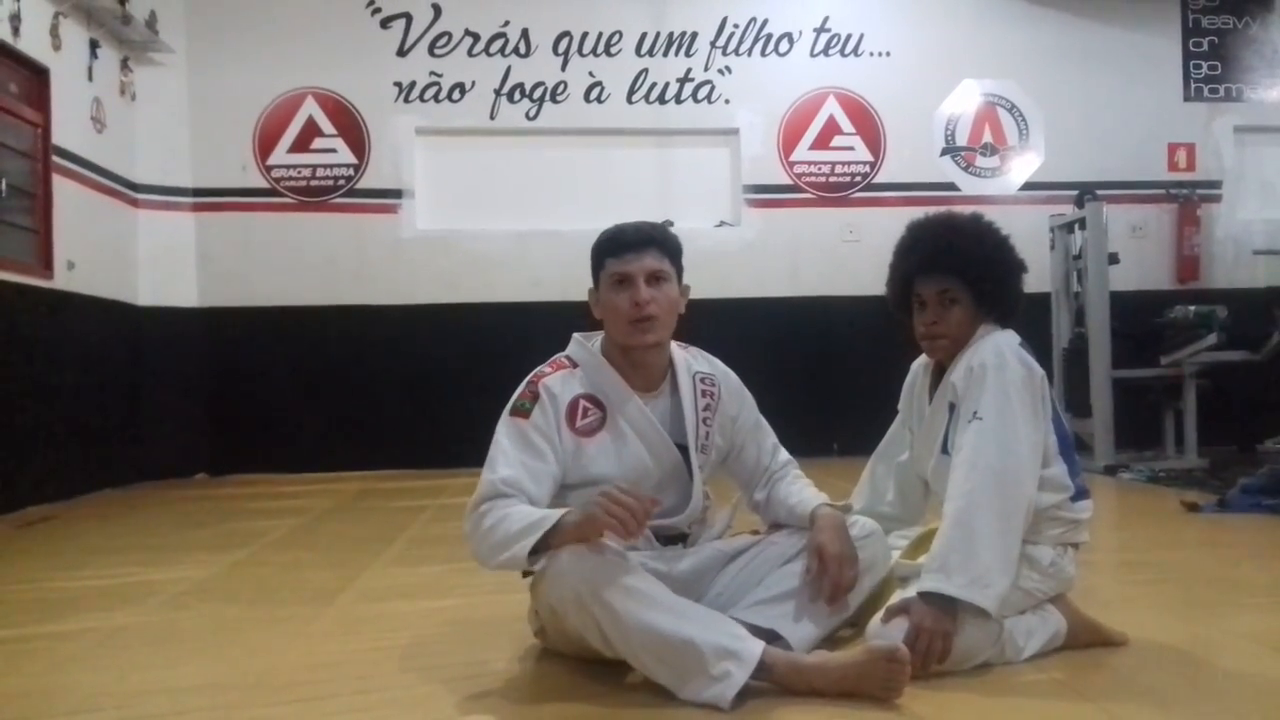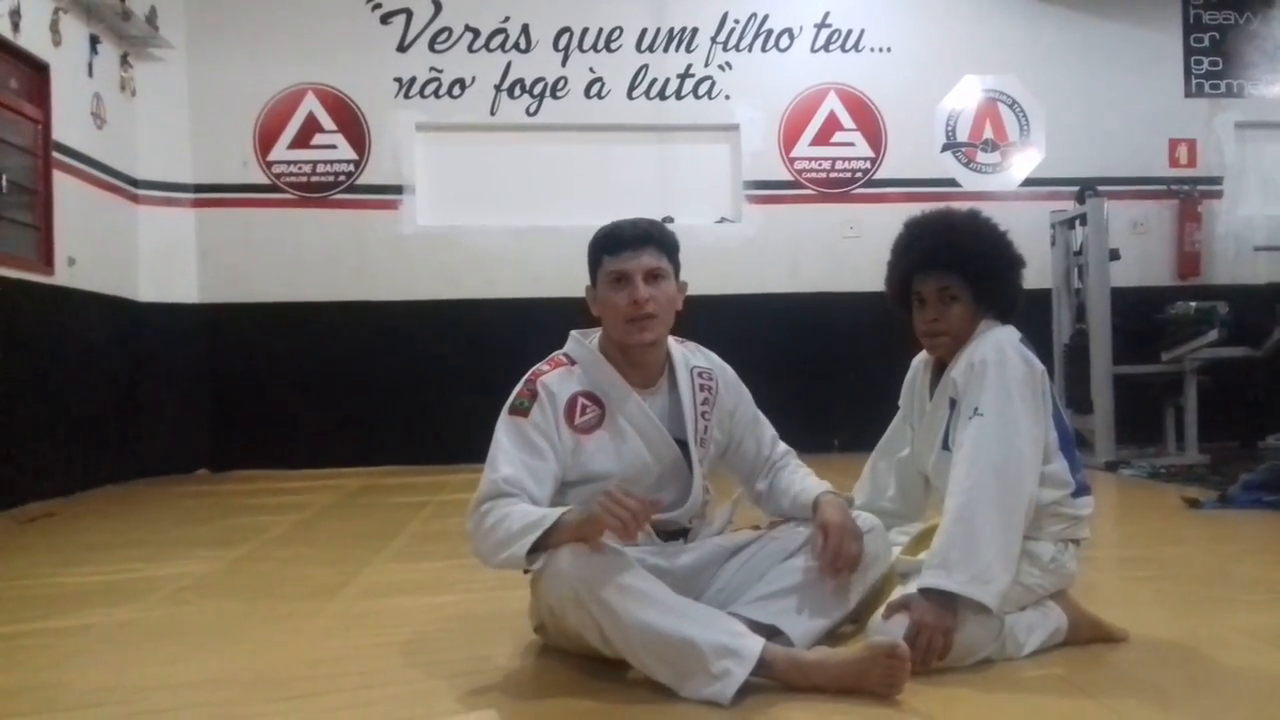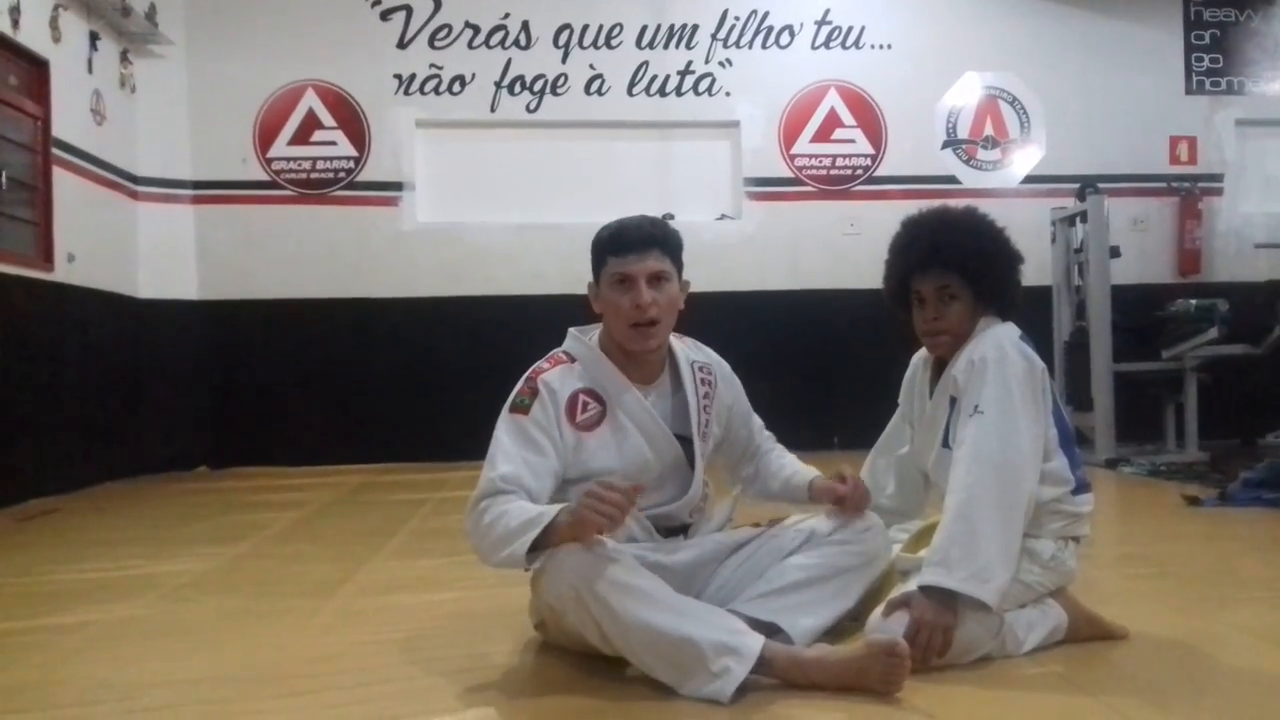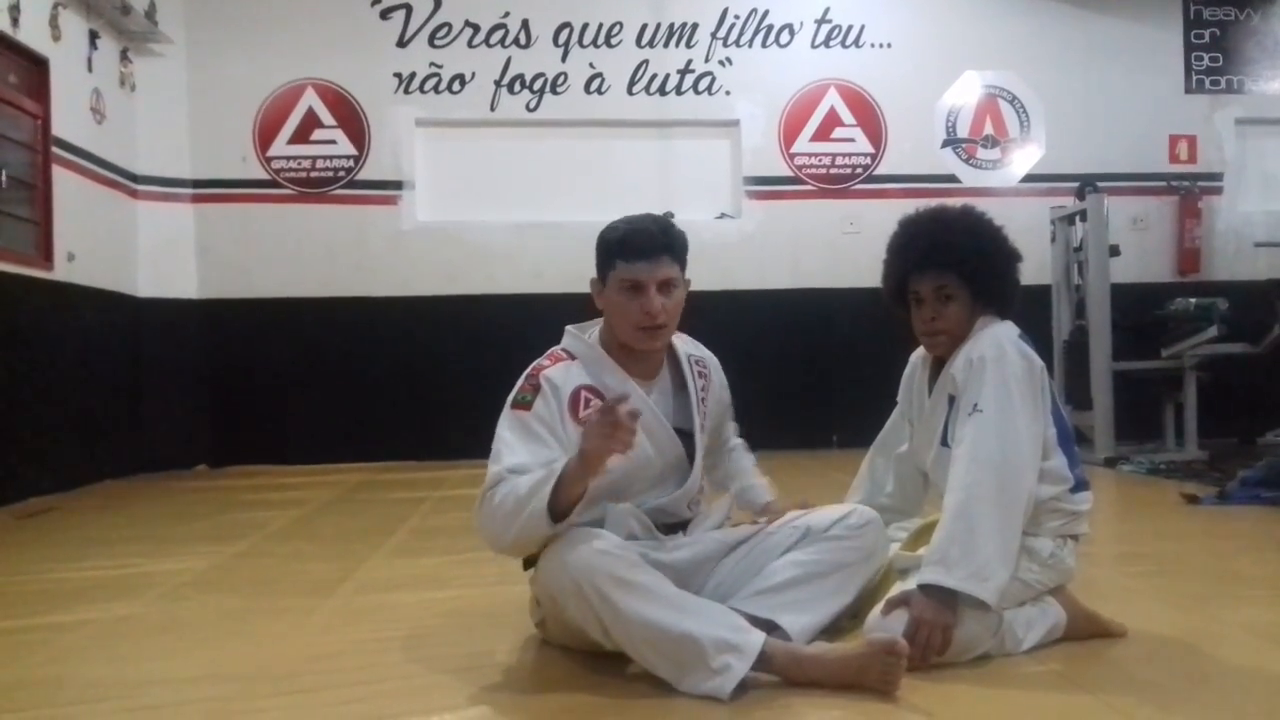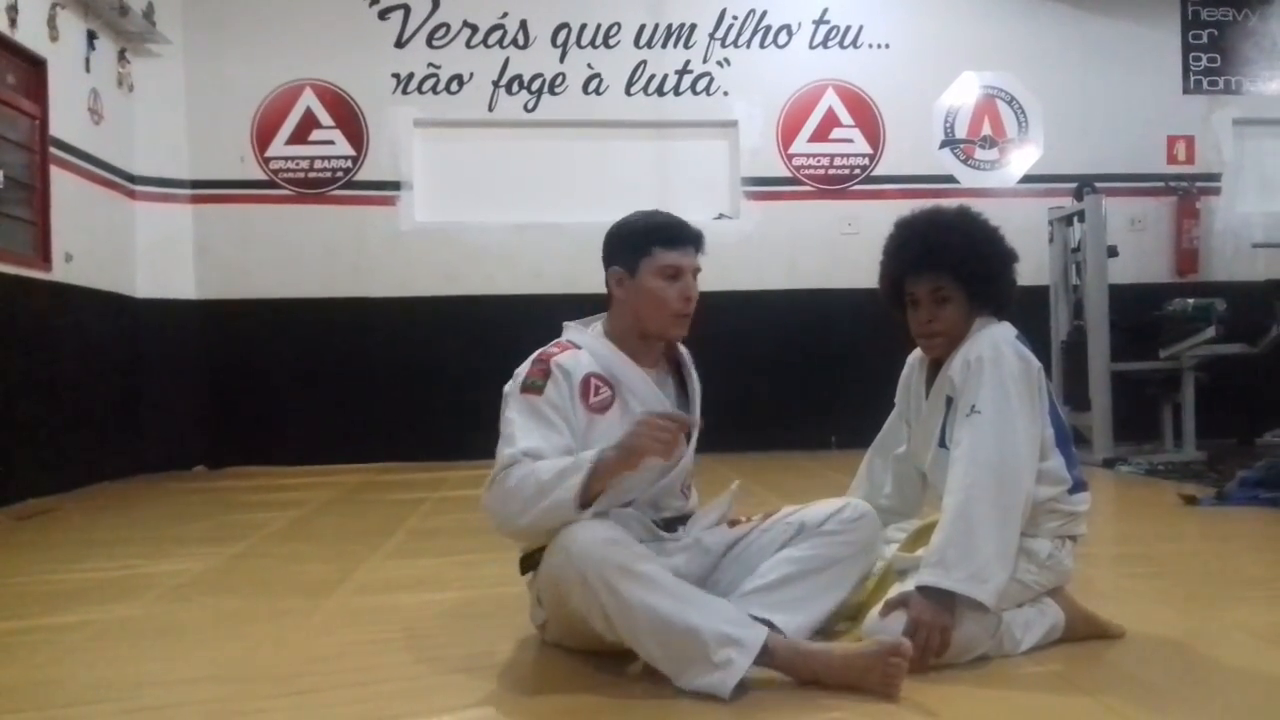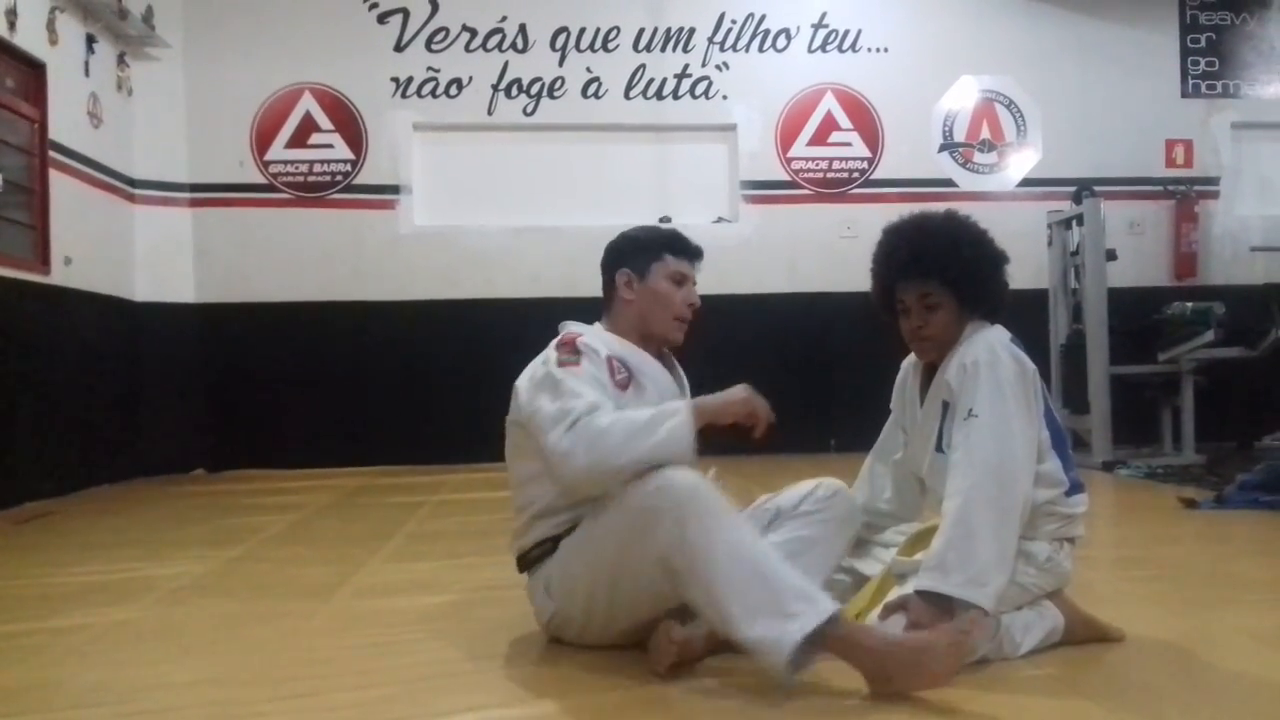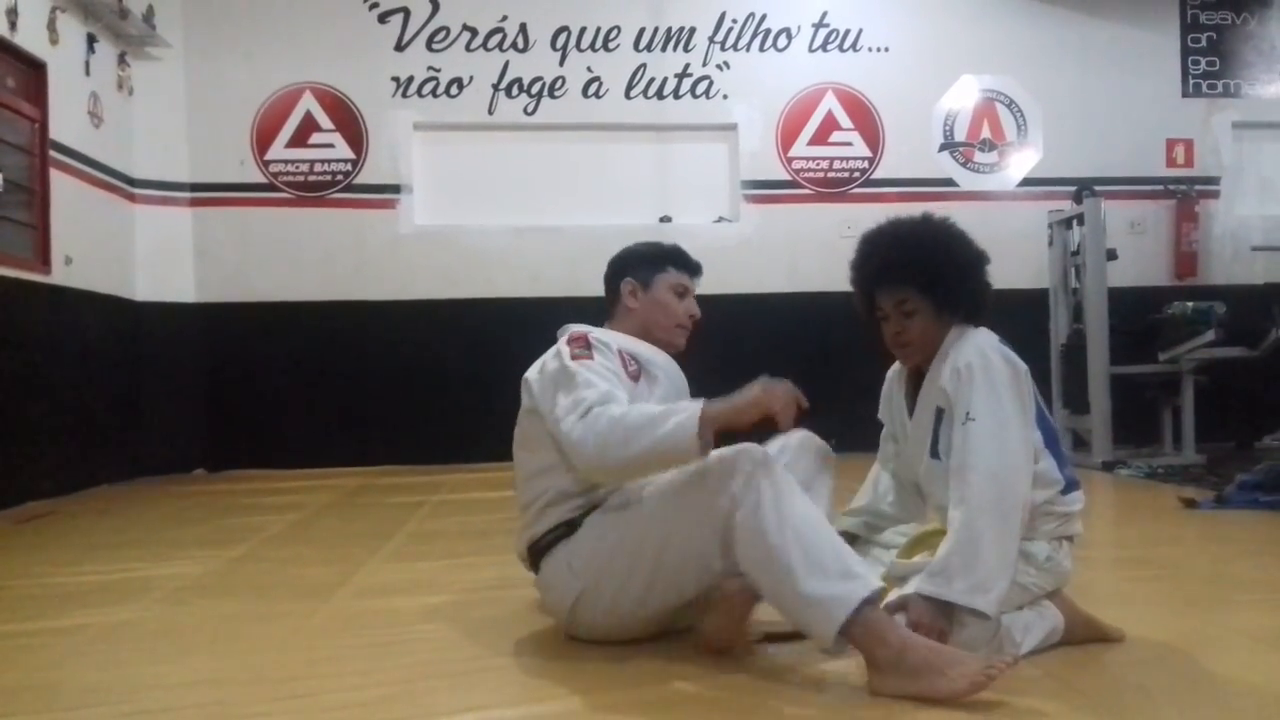
dt=0.2s
person 1, frame 1
left shoulder: (710, 380)
right shoulder: (552, 392)
left elbow: (773, 473)
right elbow: (489, 525)
left wrist: (825, 515)
right wrist: (577, 522)
left hip: (696, 572)
right hip: (600, 583)
left knee: (863, 540)
right knee: (570, 572)
left ankle: (716, 642)
right ankle: (793, 666)
person 1, frame 2
left shoulder: (707, 375)
right shoulder: (549, 389)
left elbow: (771, 463)
right elbow: (490, 525)
left wrist: (825, 501)
right wrist: (577, 522)
left hip: (695, 566)
right hip: (601, 581)
left knee: (863, 536)
right knee: (569, 571)
left ankle: (724, 638)
right ankle: (791, 663)
person 1, frame 3
left shoulder: (705, 370)
right shoulder: (550, 387)
left elbow: (755, 451)
right elbow: (489, 522)
left wrist: (816, 484)
right wrist: (569, 521)
left hip: (695, 562)
right hip: (601, 576)
left knee: (861, 535)
right knee: (570, 570)
left ankle: (728, 636)
right ankle: (790, 660)
person 1, frame 4
left shoulder: (698, 365)
right shoulder: (552, 383)
right elbow: (499, 520)
left wrist: (769, 504)
right wrist: (582, 467)
left hip: (693, 558)
right hip: (599, 570)
left knee: (858, 528)
right knee: (574, 563)
left ankle: (724, 634)
right ankle: (790, 658)
person 1, frame 5
left shoulder: (679, 362)
right shoulder: (557, 371)
right elbow: (510, 502)
right wrist: (613, 460)
left hip: (686, 558)
right hip: (585, 576)
left knee: (852, 521)
right knee: (582, 551)
left ankle: (692, 637)
right ankle: (799, 657)
person 1, frame 6
left shoulder: (659, 367)
right shoulder: (572, 356)
right elbow: (582, 453)
right wrist: (706, 410)
left hip: (668, 569)
right hip: (576, 584)
left knee: (825, 499)
right knee: (676, 493)
left ankle: (703, 622)
right ankle: (862, 649)
person 1, frame 7
left shoulder: (650, 370)
right shoulder: (581, 352)
right elbow: (597, 441)
right wrist: (721, 412)
left hip: (656, 566)
right hip: (588, 574)
left knee: (802, 452)
right knee: (745, 472)
left ankle: (730, 598)
right ankle: (889, 648)
person 2, frame 1
left shoulder: (998, 364)
right shoulder: (925, 372)
left elbow: (988, 488)
right elbow: (896, 473)
left wrist: (943, 593)
left hip: (1031, 546)
right hip: (981, 539)
left knee: (897, 639)
left ankle: (1056, 622)
right ankle: (1032, 610)
person 2, frame 2
left shoulder: (999, 361)
right shoulder: (925, 368)
left elbow: (989, 486)
right elbow: (896, 470)
left wrist: (945, 590)
left hip: (1032, 542)
right hip: (981, 536)
left knee: (898, 635)
left ankle: (1056, 618)
right ankle: (1034, 609)
person 2, frame 3
left shoulder: (999, 358)
right shoulder: (925, 366)
left elbow: (989, 484)
right elbow: (896, 467)
left wrist: (945, 587)
left hip: (1032, 539)
right hip: (981, 534)
left knee: (898, 634)
left ankle: (1056, 616)
right ankle: (1035, 606)
person 2, frame 4
left shoulder: (998, 357)
right shoulder: (923, 364)
left elbow: (988, 483)
right elbow: (894, 465)
left wrist: (944, 586)
left hip: (1032, 538)
right hip: (980, 532)
left knee: (895, 632)
left ankle: (1055, 614)
right ankle: (1031, 604)
person 2, frame 5
left shoulder: (996, 358)
right shoulder: (920, 365)
left elbow: (987, 485)
right elbow: (892, 468)
left wrist: (944, 588)
left hip: (1029, 540)
right hip: (974, 534)
left knee: (894, 633)
left ankle: (1054, 615)
right ankle: (1028, 605)
person 2, frame 6
left shoulder: (990, 362)
right shoulder: (915, 371)
left elbow: (986, 491)
right elbow: (891, 473)
left wrist: (941, 591)
left hip: (1027, 542)
right hip: (968, 534)
left knee: (896, 634)
left ankle: (1051, 618)
right ankle: (1024, 608)
person 2, frame 7
left shoulder: (980, 364)
right shoulder: (900, 378)
left elbow: (990, 495)
right elbow: (895, 479)
left wrist: (943, 594)
right wrist: (840, 539)
left hip: (1024, 543)
right hip: (964, 533)
left ankle: (1052, 618)
